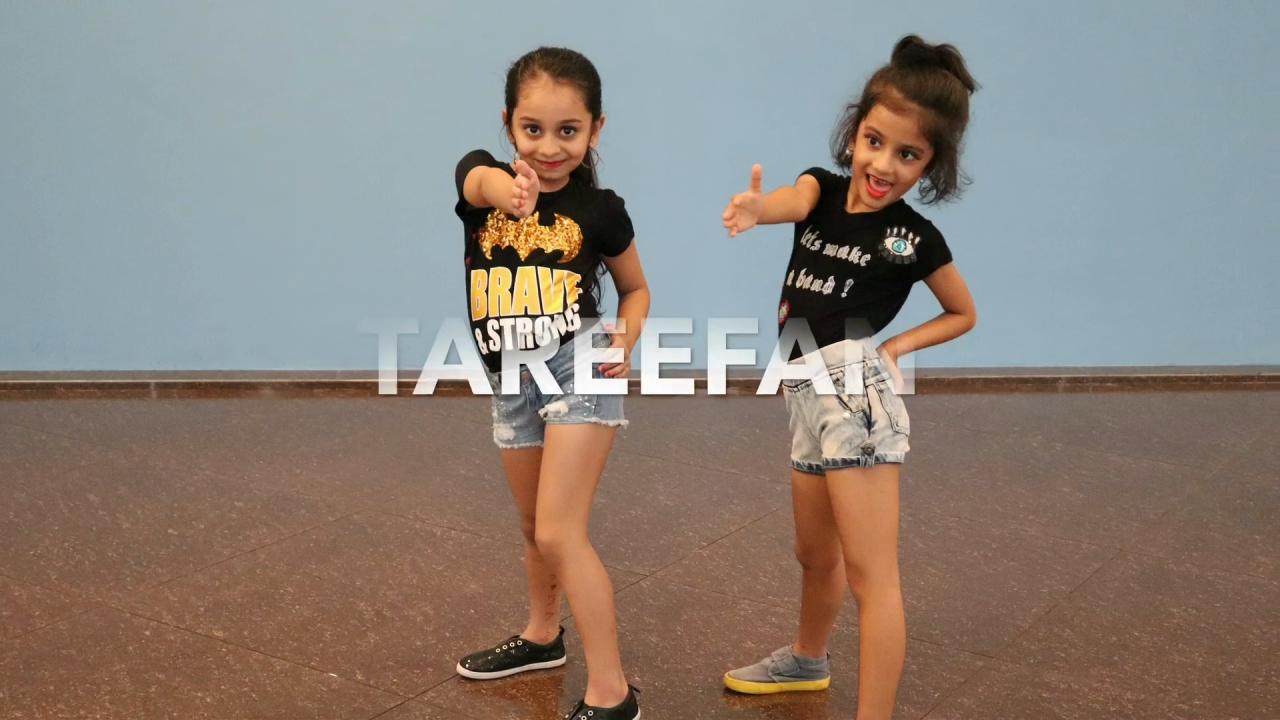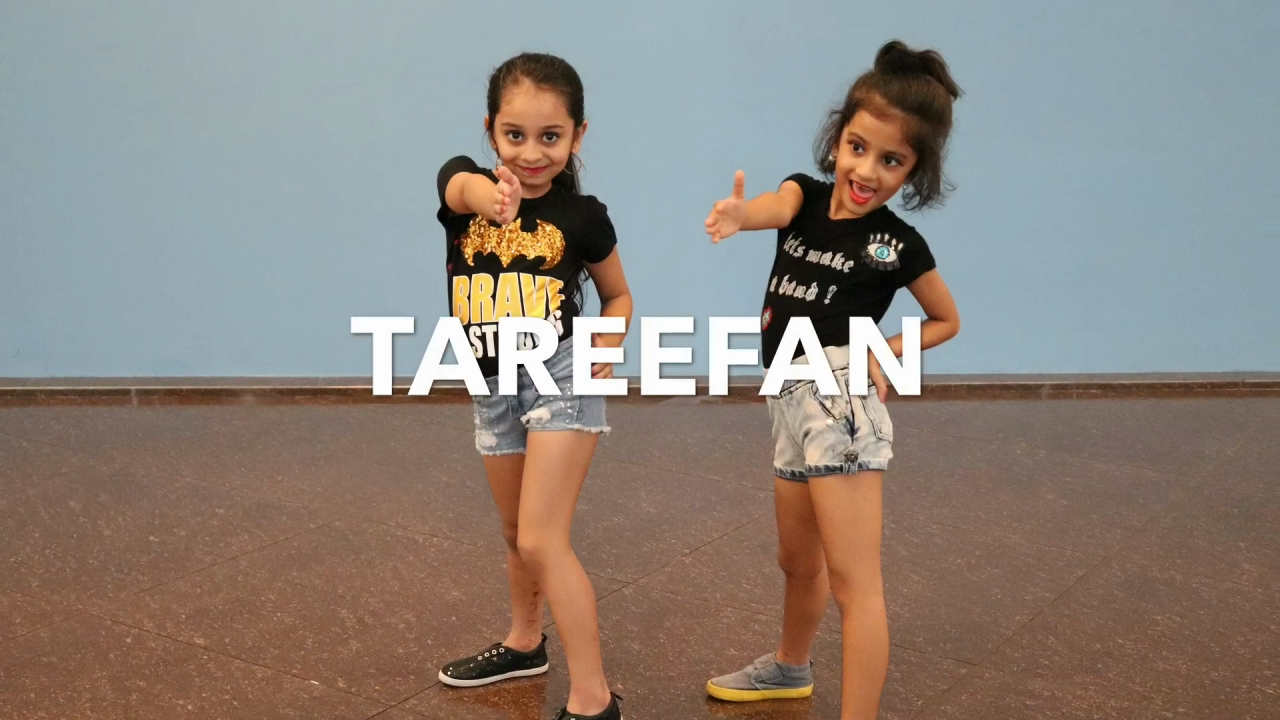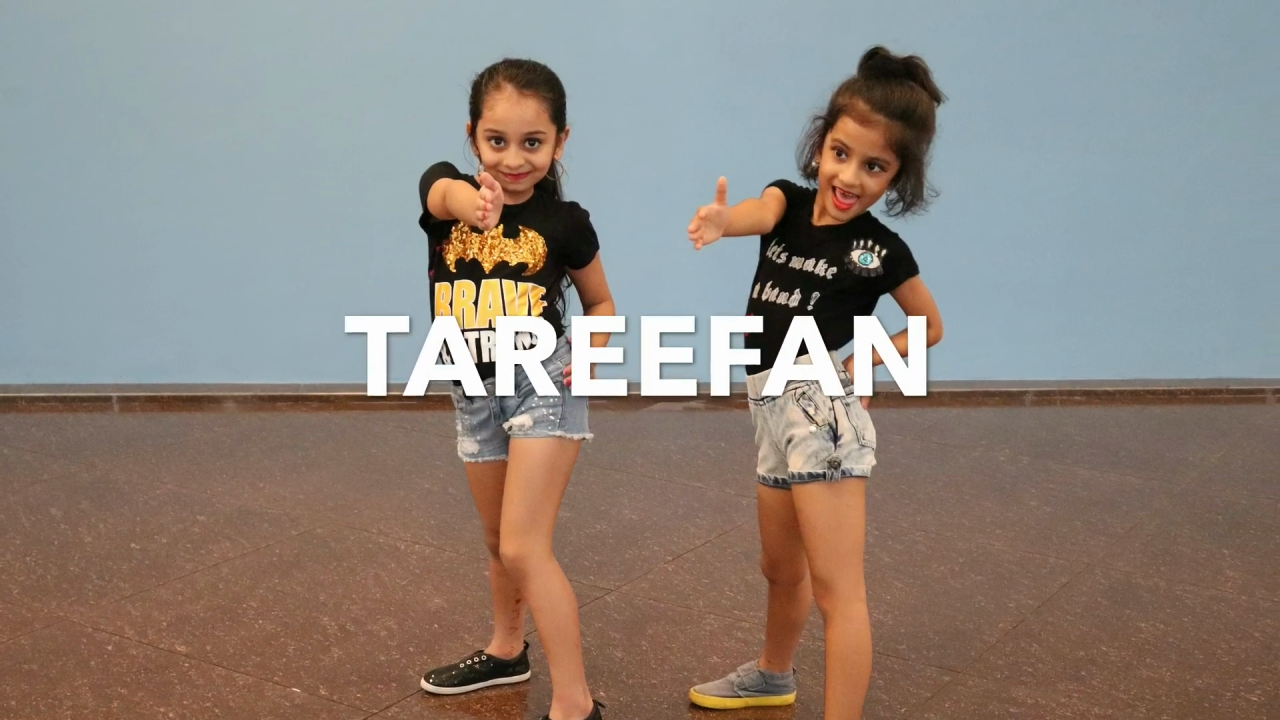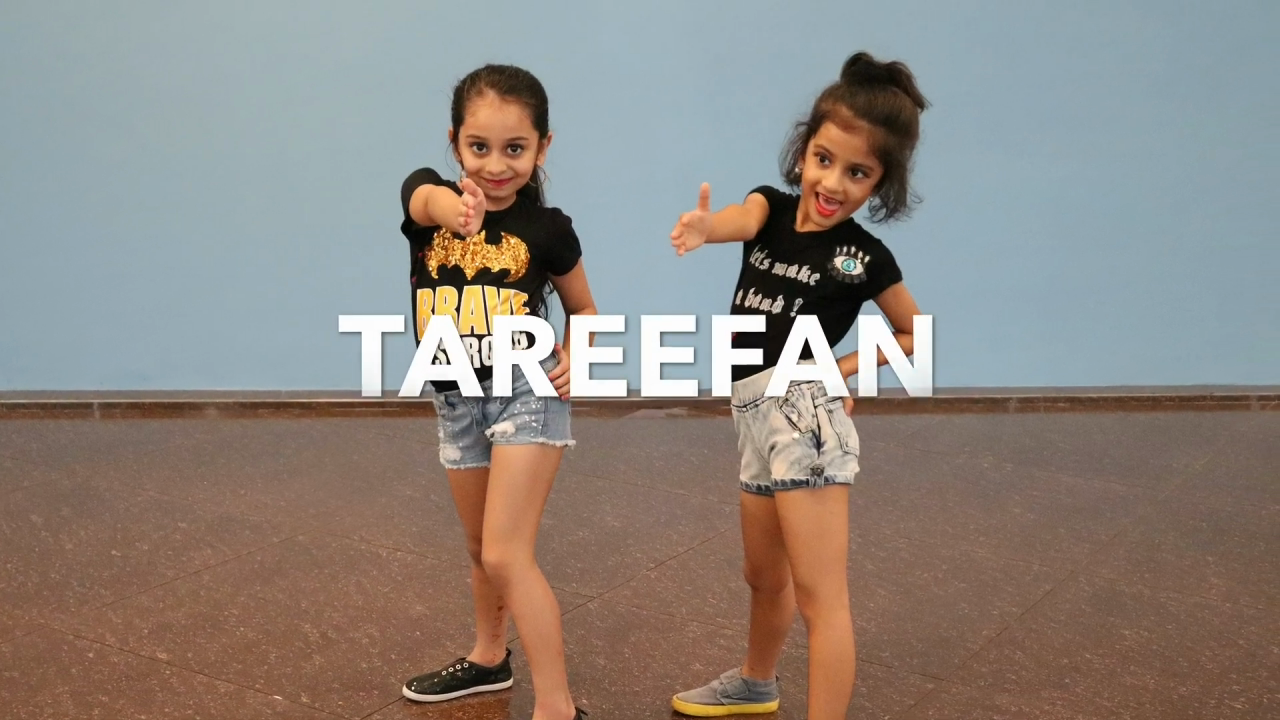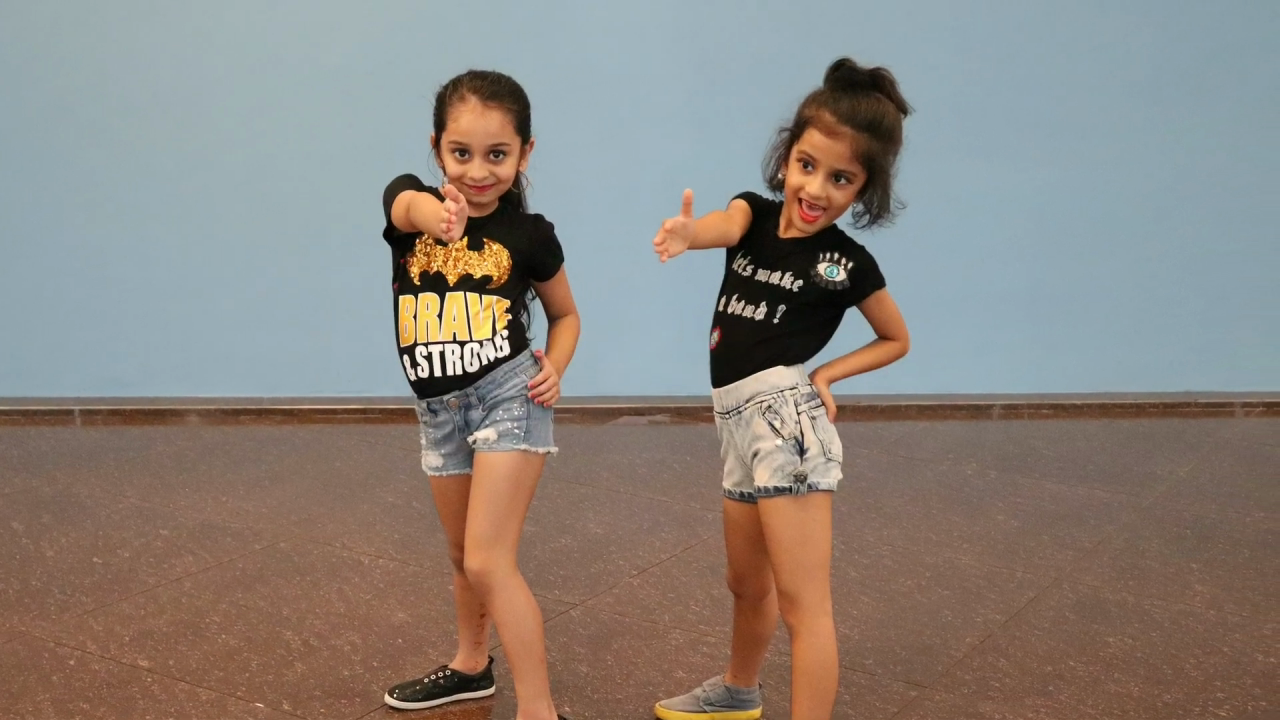
dt=0.5s
person 1, frame 1
left shoulder: (915, 238)
right shoulder: (822, 187)
left elbow: (963, 314)
right elbow: (793, 200)
left wrist: (891, 350)
right wrist: (755, 207)
left hip: (853, 390)
right hip: (806, 392)
left knee: (870, 576)
right knee: (816, 553)
right ankle: (806, 660)
person 1, frame 2
left shoulder: (899, 244)
right shoulder: (806, 193)
left elbow: (946, 321)
right elbow: (776, 206)
left wrist: (879, 354)
right wrist: (739, 213)
left hip: (838, 397)
right hip: (790, 399)
left knee: (853, 582)
right knee: (798, 560)
person 1, frame 3
left shoulder: (882, 251)
right shoulder: (789, 199)
left elbow: (930, 327)
right elbow: (759, 213)
left wrist: (860, 362)
right wrist: (721, 219)
left hip: (819, 404)
right hip: (772, 406)
left knee: (836, 588)
right knee: (781, 566)
person 1, frame 4
left shoulder: (865, 257)
right shoulder: (772, 207)
left elbow: (913, 332)
right elbow: (740, 218)
left wrist: (845, 367)
right wrist: (704, 225)
left hip: (803, 409)
right hip: (756, 413)
left knee: (820, 596)
right knee: (764, 574)
person 1, frame 5
left shoulder: (846, 263)
right shoulder: (753, 213)
left elbow: (897, 340)
right elbow: (724, 227)
left wrist: (826, 373)
right wrist: (685, 234)
left hip: (785, 417)
right hip: (739, 418)
left knee: (802, 603)
right knee: (747, 582)
person 2, frame 1
left shoulder: (599, 209)
right shoulder: (484, 175)
left elbow: (635, 288)
right elbow: (481, 181)
left wrist: (624, 342)
right wrist: (510, 190)
left hip: (578, 368)
right hip: (510, 381)
left knee: (559, 533)
right knee: (533, 527)
right ankle: (542, 635)
person 2, frame 2
left shoulder: (583, 214)
right shoulder: (465, 182)
left elbow: (617, 295)
right elbow: (465, 189)
left wrist: (608, 348)
right wrist: (493, 198)
left hip: (560, 375)
right hip: (492, 387)
left knee: (542, 540)
right knee: (516, 533)
right ankle: (524, 642)
person 2, frame 3
left shoulder: (565, 222)
right shoulder: (447, 185)
left elbow: (600, 301)
right elbow: (446, 195)
left wrist: (590, 356)
right wrist: (474, 204)
left hip: (543, 382)
right hip: (474, 394)
left knee: (524, 547)
right knee: (497, 540)
right ankle: (506, 649)
person 2, frame 4
left shoulder: (547, 227)
right shoulder: (429, 196)
left elbow: (583, 308)
right elbow: (430, 201)
left wrist: (570, 360)
right wrist: (457, 210)
left hip: (525, 389)
right hip: (456, 400)
left knee: (506, 555)
right knee: (480, 548)
right ankle: (488, 656)
person 2, frame 5
left shoulder: (529, 232)
right shoulder: (409, 200)
left elbow: (565, 314)
right elbow: (408, 207)
left wrist: (554, 367)
right wrist: (437, 218)
left hip: (507, 396)
right hip: (438, 408)
left knee: (489, 561)
right knee: (462, 555)
right ankle: (470, 664)
